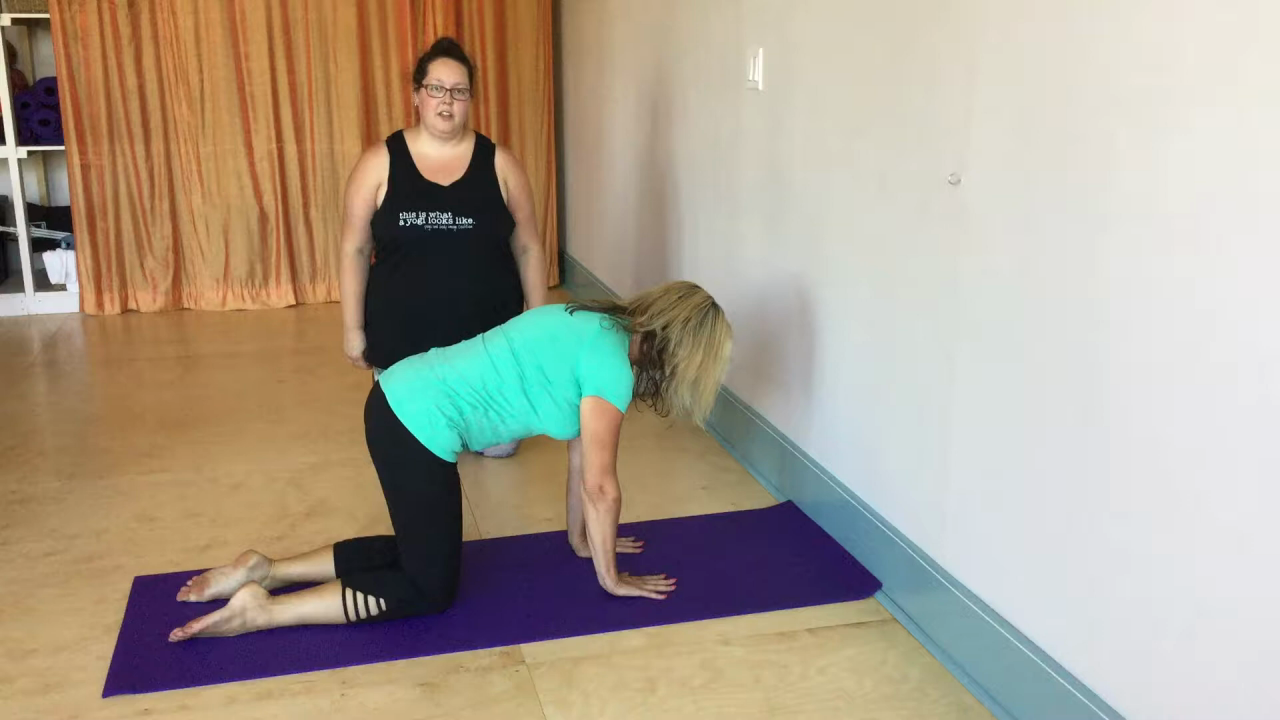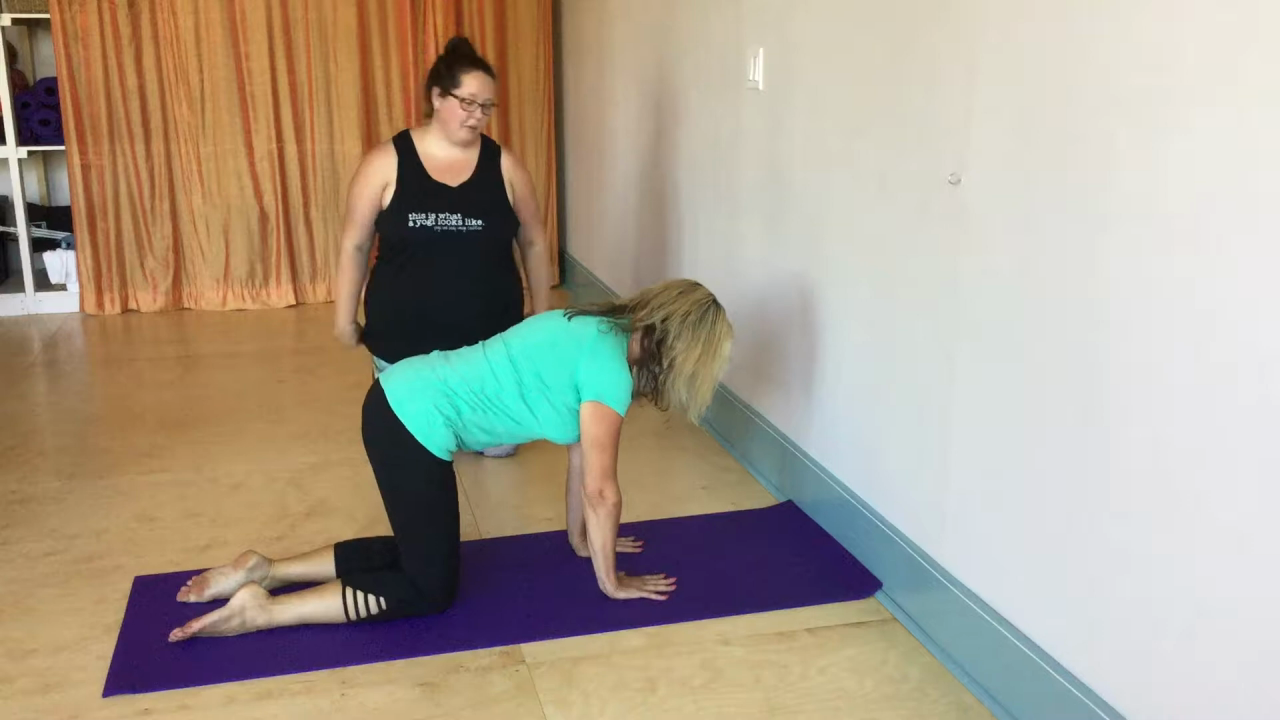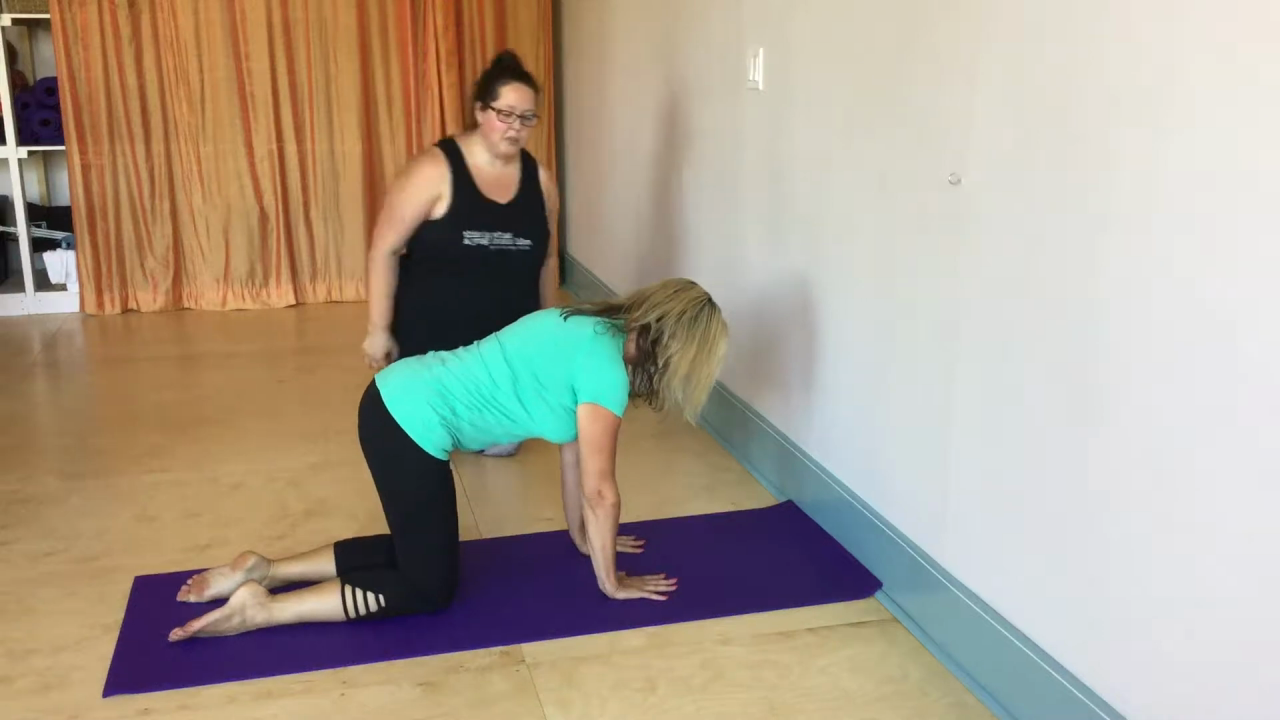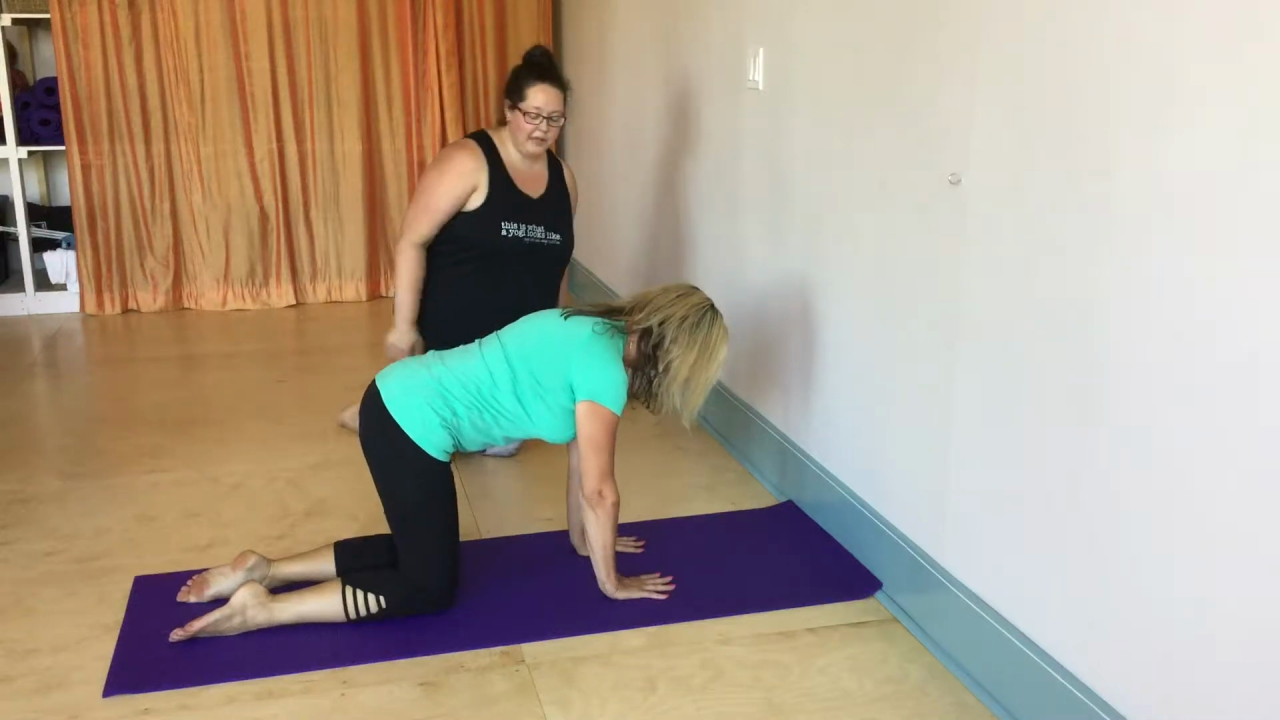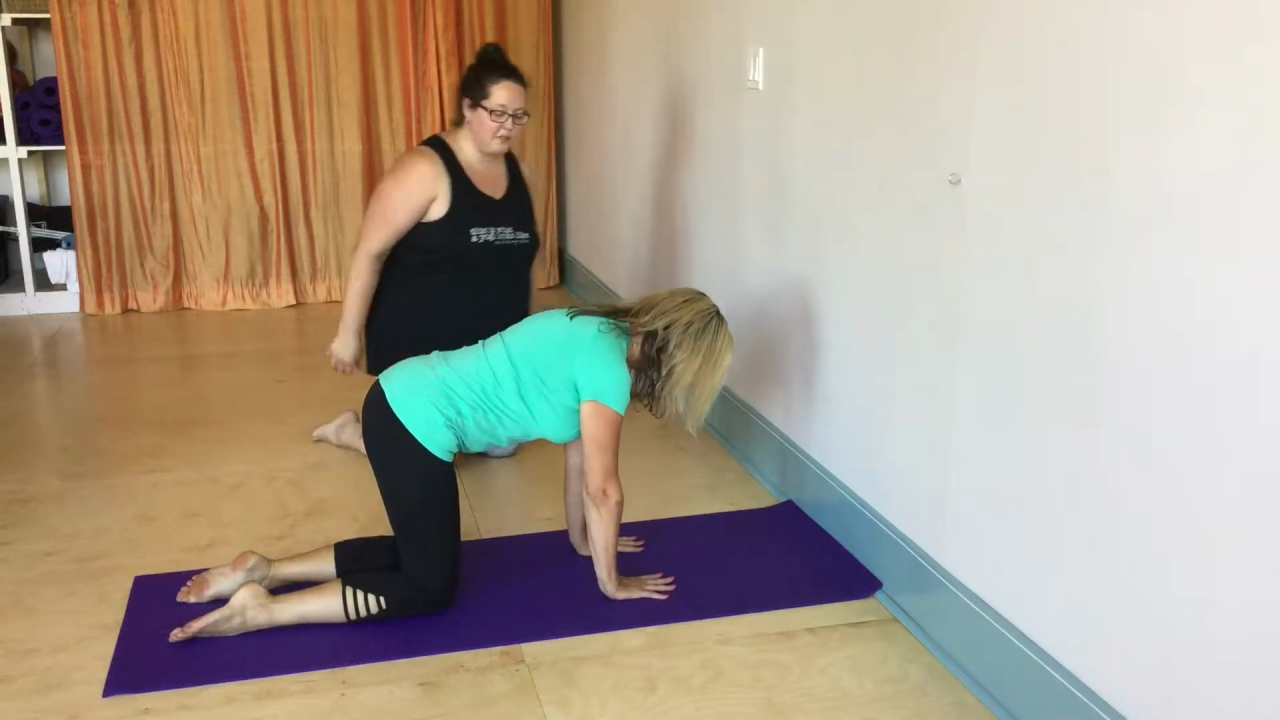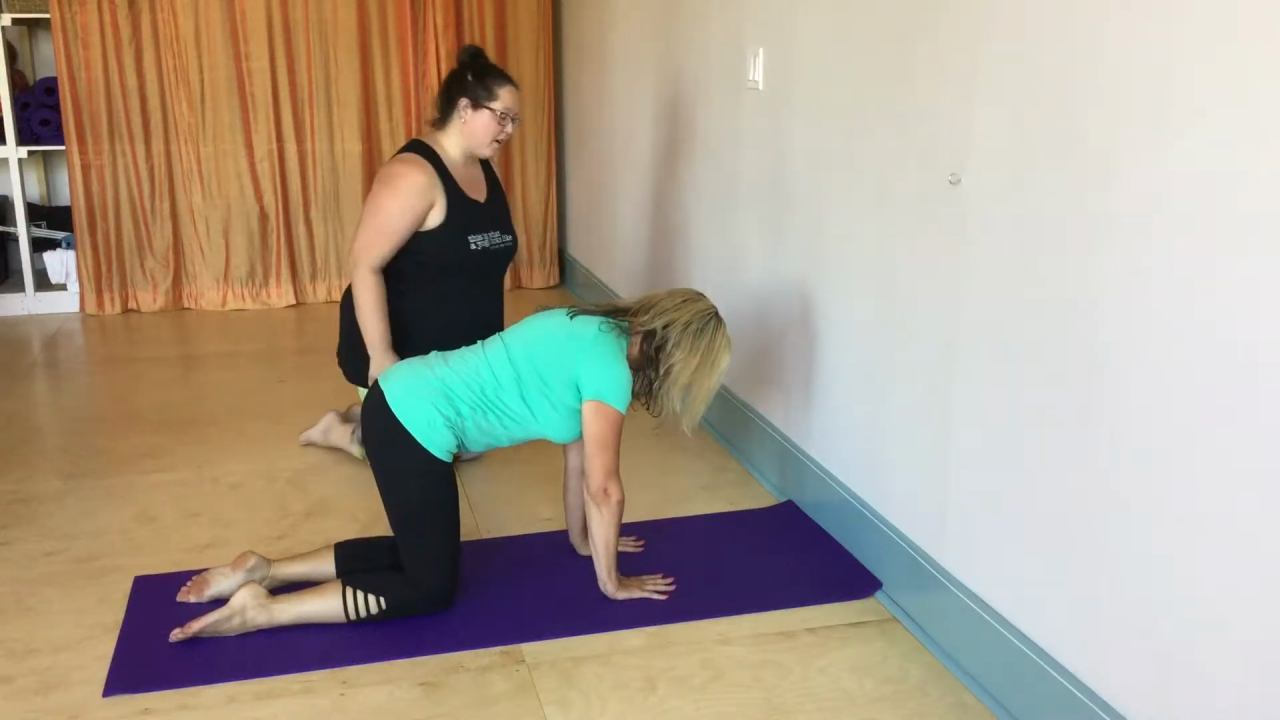
dt=0.4s
person 1, frame 1
left shoulder: (597, 331)
right shoulder: (612, 363)
left elbow: (580, 453)
right elbow: (600, 484)
left wrist: (580, 538)
right wrist: (611, 577)
left hip: (402, 401)
right hip: (419, 423)
left knee: (421, 550)
right knee: (431, 589)
left ankle: (263, 570)
right ankle: (259, 610)
person 1, frame 2
left shoulder: (599, 335)
right shoulder: (611, 368)
left elbow: (580, 455)
right elbow: (601, 490)
left wrist: (581, 539)
right wrist: (610, 581)
left hip: (401, 401)
right hip: (415, 424)
left knee: (420, 553)
right knee: (431, 590)
left ankle: (262, 570)
right ankle: (259, 611)
person 1, frame 3
left shoulder: (594, 333)
right shoulder: (607, 366)
left elbow: (572, 449)
right elbow: (600, 489)
left wrist: (583, 537)
right wrist: (611, 581)
left hip: (396, 401)
right hip: (410, 423)
left knee: (418, 549)
right knee: (431, 588)
left ankle: (261, 571)
right ankle: (259, 609)
person 1, frame 4
left shoulder: (596, 334)
right shoulder: (605, 366)
left elbow: (579, 453)
right elbow: (599, 488)
left wrist: (582, 538)
right wrist: (611, 581)
left hip: (398, 401)
right hip: (411, 423)
left knee: (420, 550)
right knee: (431, 587)
left ankle: (261, 570)
right ankle: (259, 609)
person 1, frame 5
left shoulder: (597, 333)
right shoulder: (609, 365)
left elbow: (577, 453)
right elbow: (603, 487)
left wrist: (581, 538)
right wrist: (610, 581)
left hip: (401, 400)
right hip: (415, 422)
left knee: (418, 552)
right knee: (432, 587)
left ankle: (262, 570)
right ankle: (259, 609)
person 1, frame 6
left shoulder: (598, 334)
right shoulder: (610, 366)
left elbow: (577, 453)
right elbow: (603, 487)
left wrist: (581, 538)
right wrist: (611, 580)
left hip: (402, 401)
right hip: (415, 423)
left knee: (420, 552)
right knee: (432, 588)
left ankle: (261, 570)
right ankle: (260, 610)
person 2, frame 1
left shoulder: (499, 163)
right shoulder: (380, 163)
left elbow: (528, 249)
right elbow: (354, 251)
right wrist: (352, 329)
left hip: (488, 337)
right hip: (403, 339)
left knee: (499, 445)
person 2, frame 2
left shoulder: (504, 165)
right shoulder: (387, 162)
left elbow: (534, 241)
right elbow: (355, 244)
left wrist: (543, 314)
right wrist: (344, 315)
left hip: (489, 337)
right hip: (405, 338)
left knee: (498, 445)
person 2, frame 3
left shoulder: (539, 179)
right shoulder: (435, 170)
left elbow: (543, 258)
right elbow: (385, 250)
right wrist: (378, 330)
right hip: (427, 341)
left knee: (502, 444)
person 2, frame 4
left shoulder: (562, 176)
right shoulder: (467, 162)
left elbow: (558, 259)
right elbow: (412, 241)
right wrist: (403, 324)
right hip: (444, 332)
left knee: (502, 444)
person 2, frame 5
left shoulder: (516, 171)
right shoulder: (425, 169)
left elbow: (524, 255)
right elbow: (369, 253)
right wrist: (349, 332)
right hip: (420, 346)
left knee: (500, 445)
right ankle: (352, 429)
person 2, frame 6
left shoulder: (484, 170)
right shoulder: (413, 175)
right elbow: (365, 266)
left wrist: (490, 342)
right wrist: (381, 355)
left hip: (462, 353)
right hip: (406, 353)
left ankle: (366, 419)
right ankle: (342, 427)
